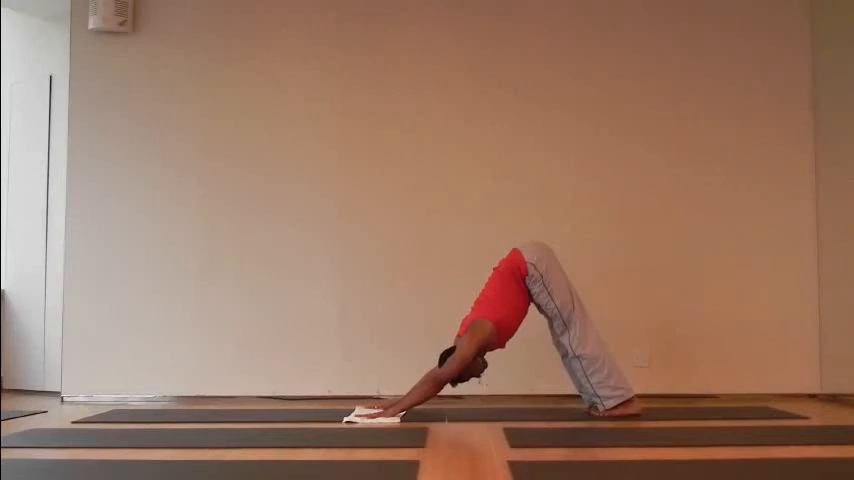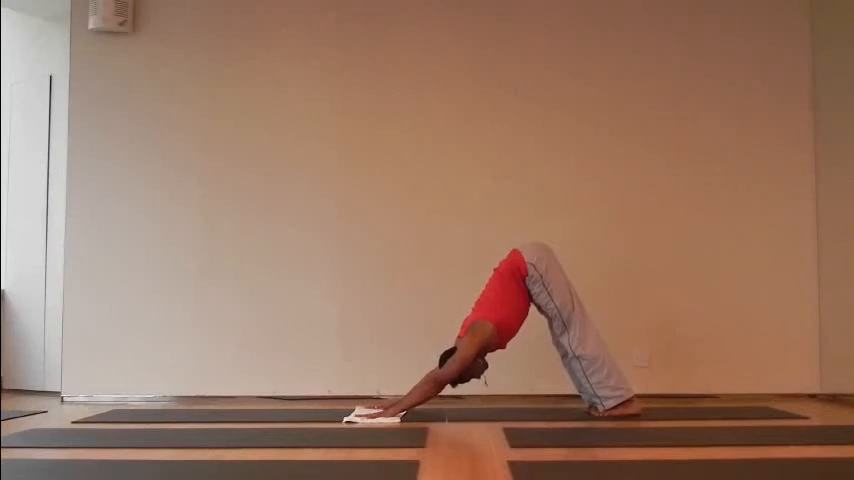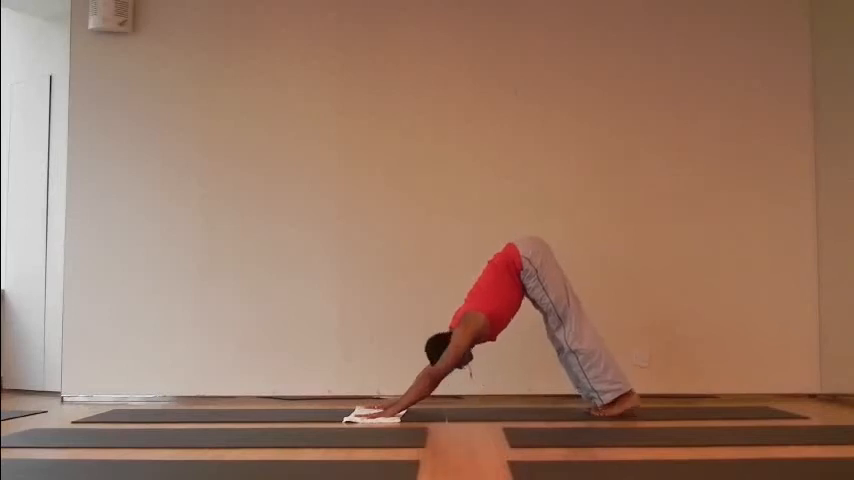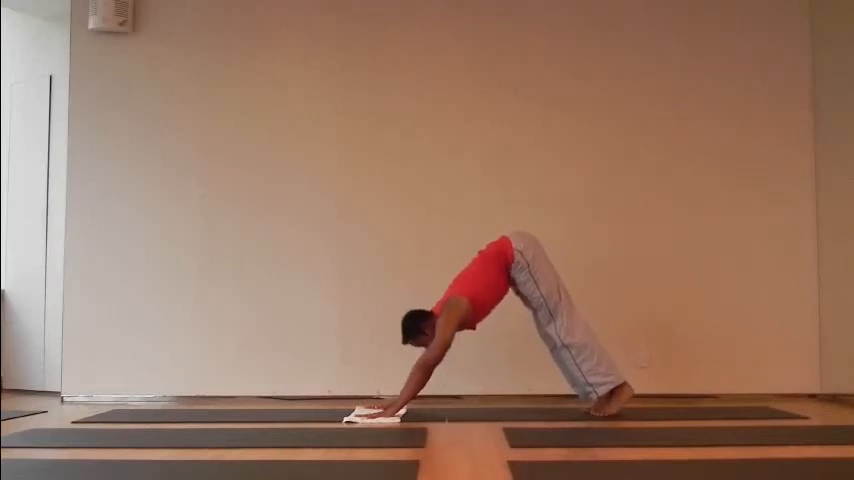
dt=0.4s
person 1, frame 1
left shoulder: (472, 342)
right shoulder: (469, 341)
left elbow: (436, 380)
right elbow: (436, 377)
left wrist: (396, 408)
right wrist: (399, 402)
left hip: (531, 265)
right hip: (527, 266)
left knee: (575, 336)
right knee: (568, 338)
left ankle: (620, 399)
right ankle: (607, 398)
person 1, frame 2
left shoulder: (473, 342)
right shoulder: (470, 342)
left elbow: (437, 380)
right elbow: (436, 377)
left wrist: (396, 408)
right wrist: (399, 402)
left hip: (531, 265)
right hip: (527, 266)
left knee: (575, 336)
right knee: (568, 337)
left ankle: (620, 399)
right ankle: (609, 399)
person 1, frame 3
left shoulder: (465, 332)
right shoulder: (461, 332)
left elbow: (433, 375)
right elbow: (433, 372)
left wrist: (397, 407)
right wrist: (400, 401)
left hip: (526, 259)
right hip: (523, 261)
left knee: (571, 331)
right knee: (564, 333)
left ankle: (619, 394)
right ankle: (607, 395)
person 1, frame 4
left shoulder: (448, 318)
right shoulder: (443, 316)
left elbow: (425, 366)
right elbow: (425, 365)
left wrist: (396, 406)
right wrist: (398, 400)
left hip: (517, 253)
right hip: (513, 256)
left knee: (563, 326)
right knee: (553, 329)
left ankle: (614, 387)
right ankle: (603, 390)
